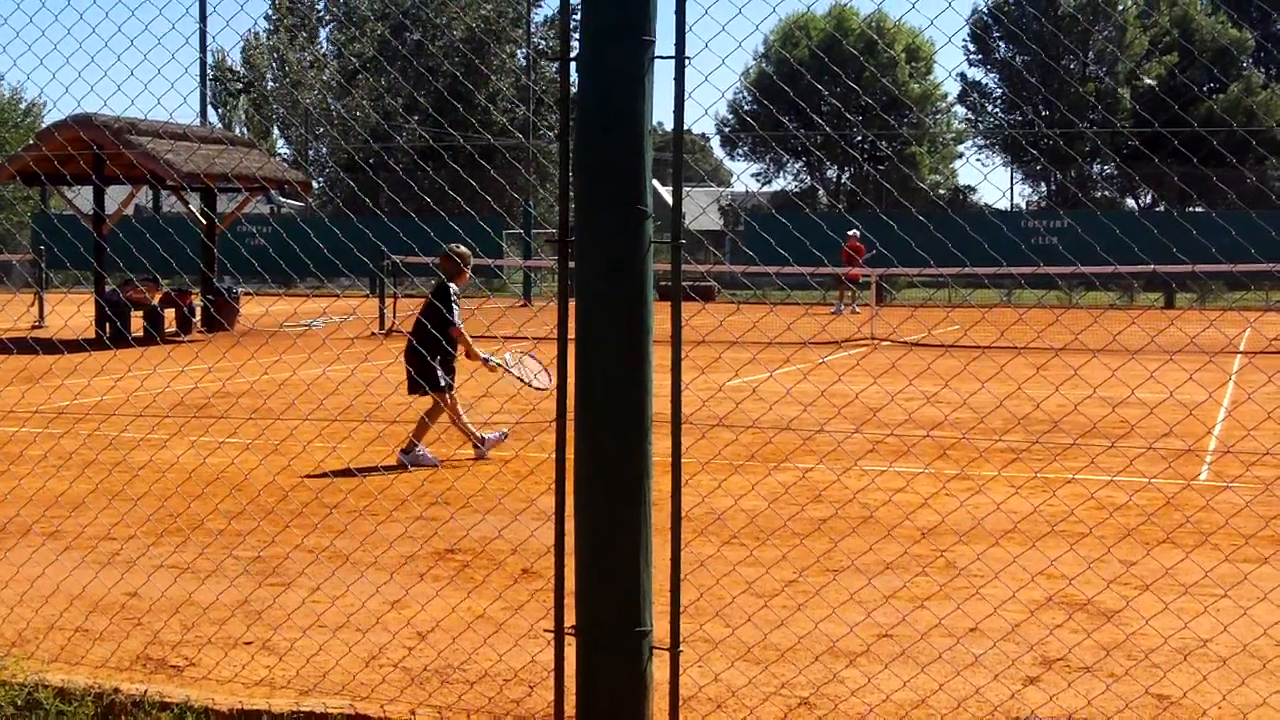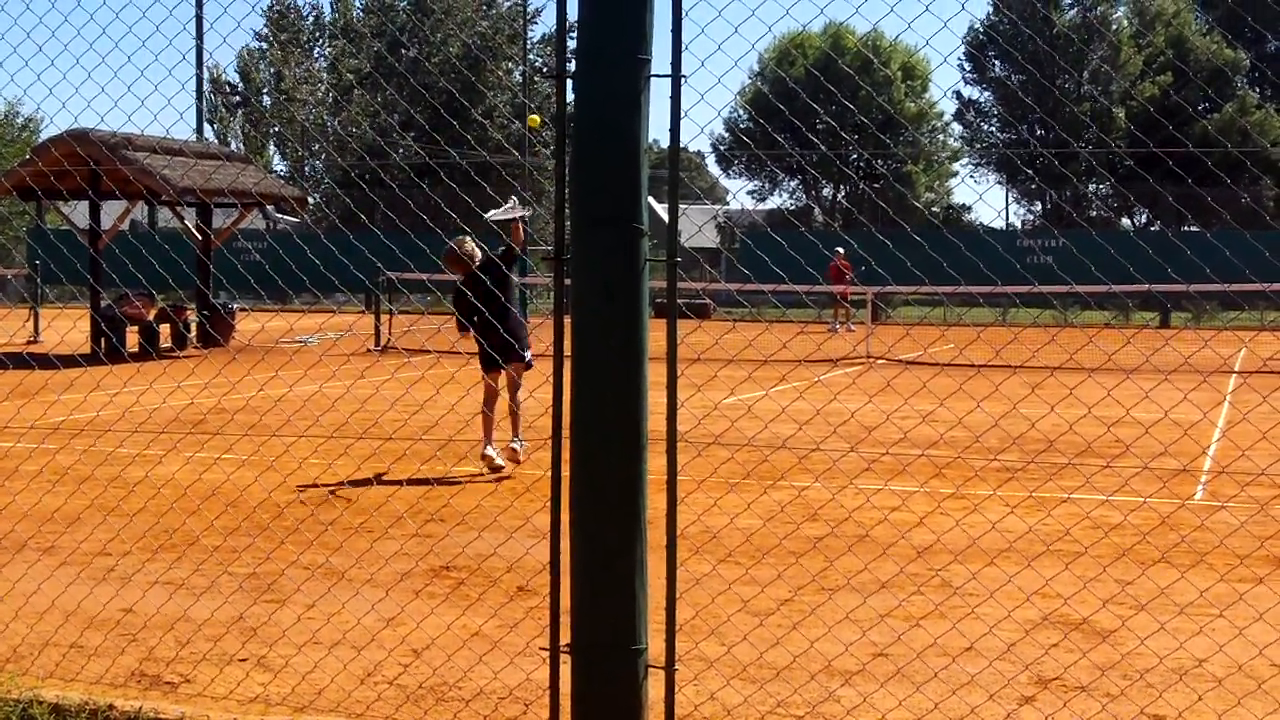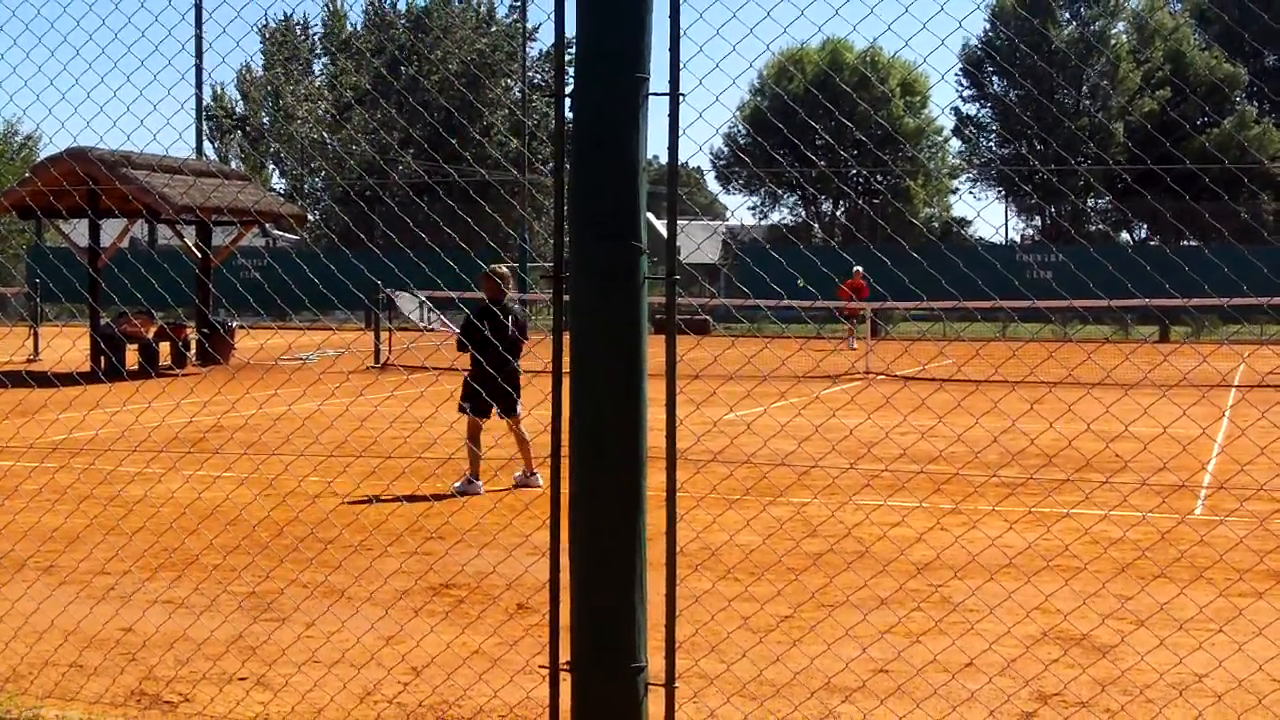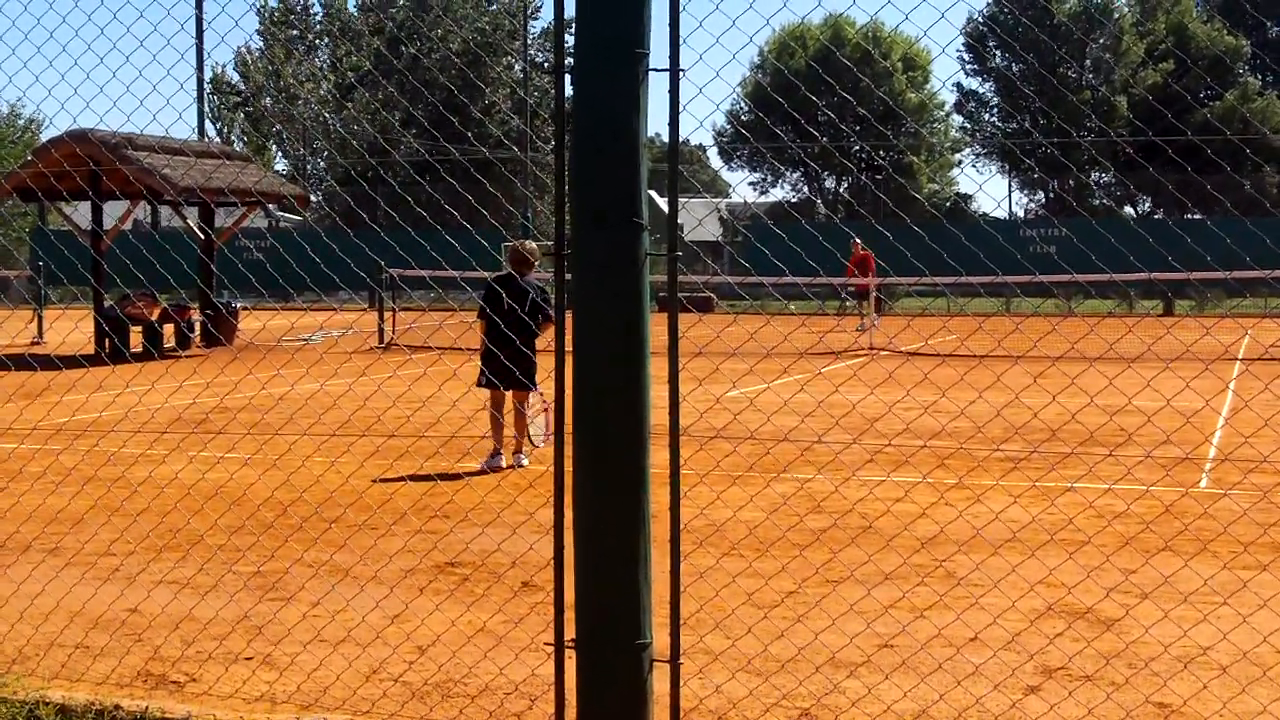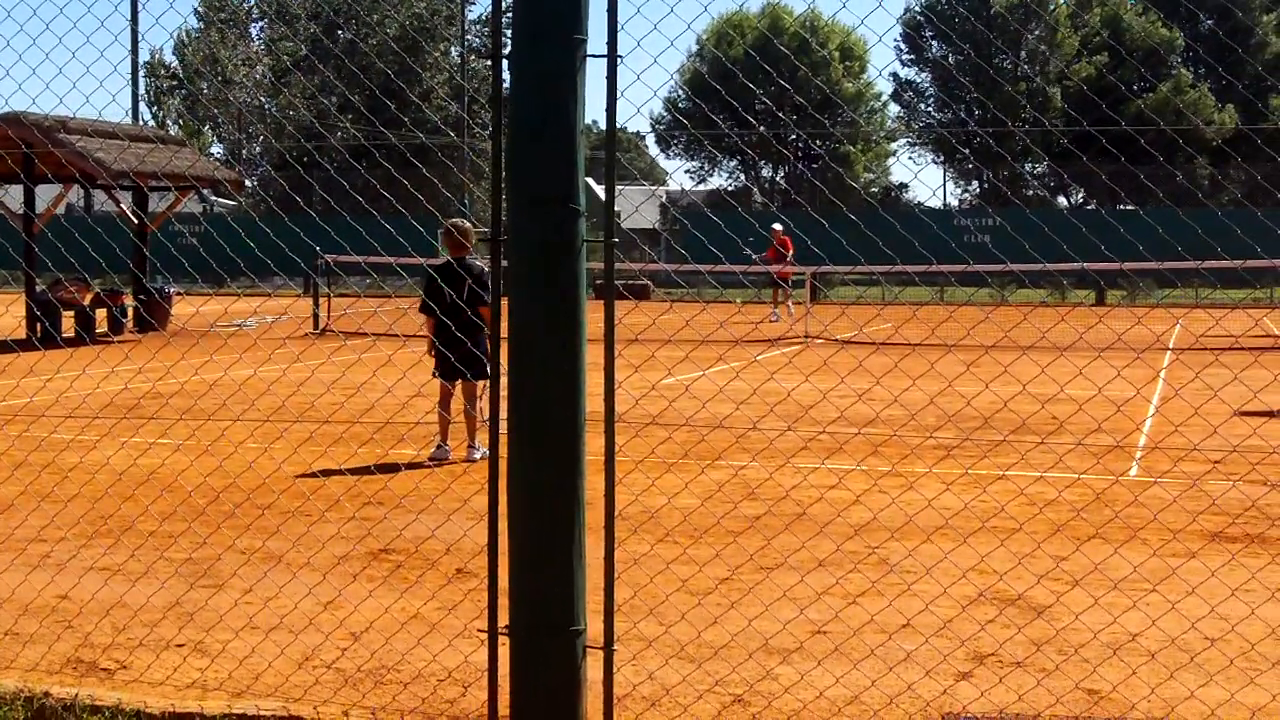
dt=1s
person 1, frame 1
left shoulder: (447, 289)
right shoulder: (449, 289)
left elbow: (455, 331)
right elbow: (454, 329)
left wrist: (474, 354)
right wrist: (475, 353)
left hip: (434, 355)
right hip: (428, 354)
left knee: (451, 402)
right knee: (441, 403)
left ankle: (480, 441)
right ankle: (410, 451)
person 1, frame 2
left shoulder: (461, 290)
right shoulder: (495, 264)
left elbow: (463, 329)
right elbow: (518, 242)
right wrist: (517, 221)
left hip: (488, 342)
right hip: (513, 336)
left knee: (490, 393)
right knee: (514, 388)
left ankle: (488, 447)
right ankle: (515, 440)
person 1, frame 3
left shoulder: (477, 314)
right shoulder: (517, 314)
left elbow: (463, 347)
right elbow: (522, 346)
left wrist: (480, 349)
left hip: (481, 376)
right hip: (508, 376)
left knee: (474, 427)
right knee: (516, 425)
left ankle: (474, 479)
right ankle: (530, 473)
person 1, frame 4
left shoulder: (495, 283)
right shoulder: (537, 288)
left elbow: (484, 318)
right elbow: (547, 321)
left wrist: (484, 343)
right wrist: (530, 336)
left hip: (496, 349)
right hip: (523, 351)
left knee: (496, 402)
right knee: (520, 403)
left ankle: (497, 452)
right ankle: (519, 453)
person 1, frame 5
left shoulder: (436, 272)
right shoulder: (479, 270)
left elbow: (429, 312)
right elbow: (485, 307)
left wrist: (431, 339)
right wrist: (491, 330)
left hip: (445, 340)
right hip: (473, 339)
left knee: (446, 393)
right knee: (470, 394)
left ankle: (443, 445)
right ankle: (472, 446)
